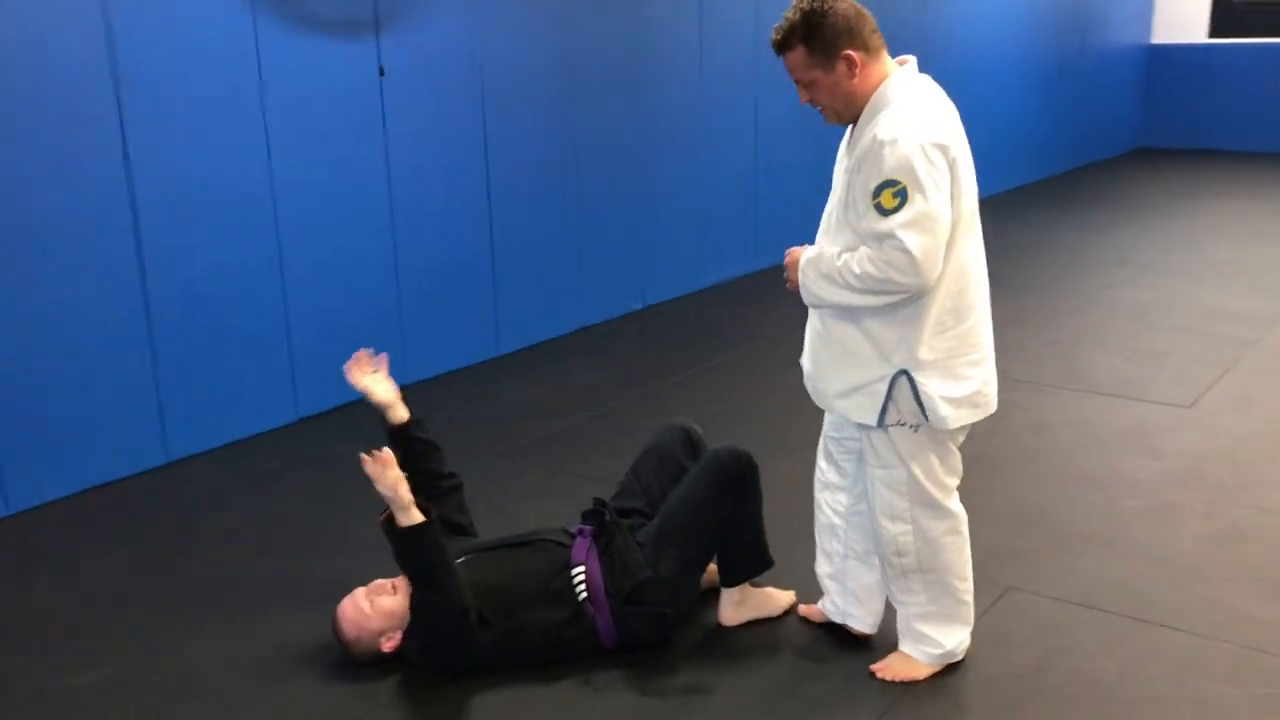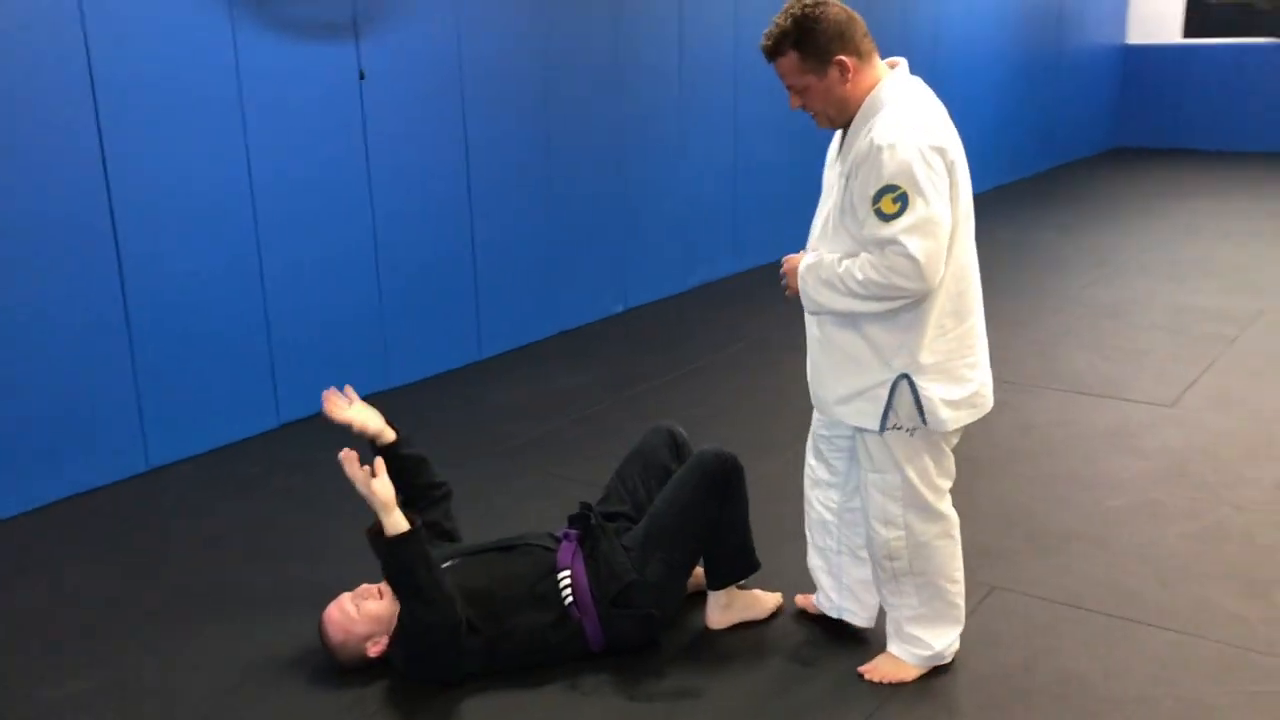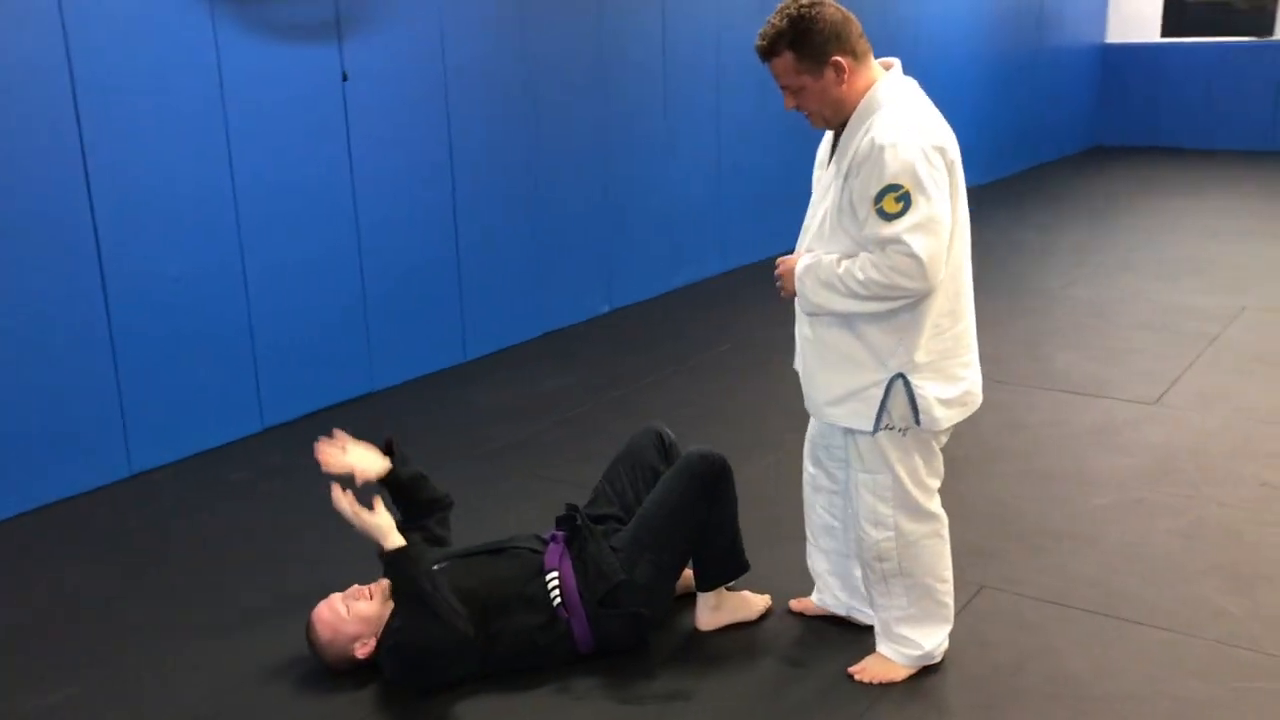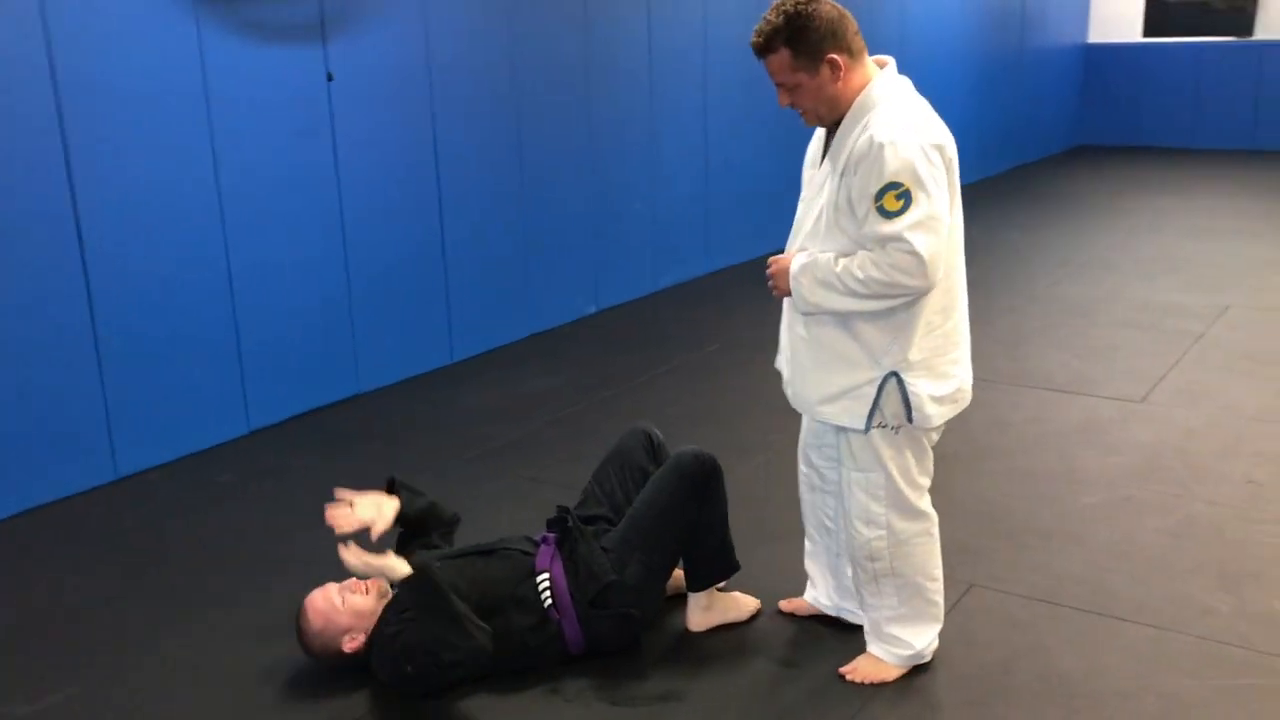
dt=0.1s
person 1, frame 1
left shoulder: (903, 137)
right shoulder: (887, 108)
left elbow: (905, 265)
left wrist: (812, 270)
right wrist: (823, 264)
left hip: (909, 365)
right hip: (875, 354)
left knee: (912, 506)
right knee: (845, 473)
left ankle: (937, 637)
right ankle: (849, 602)
person 1, frame 2
left shoulder: (900, 140)
right shoulder: (876, 113)
left elbow: (907, 269)
left wrist: (811, 276)
right wrist: (820, 269)
left hip: (904, 367)
right hip: (869, 355)
left knee: (905, 509)
right knee: (834, 467)
left ankle: (926, 639)
right ankle: (845, 596)
person 1, frame 3
left shoulder: (899, 140)
right shoulder: (858, 116)
left elbow: (909, 268)
left wrist: (810, 278)
right wrist: (811, 266)
left hip: (894, 368)
right hip: (853, 355)
left knee: (894, 510)
right knee: (830, 474)
left ankle: (914, 639)
right ankle: (850, 596)
person 1, frame 4
left shoulder: (896, 139)
right shoulder: (850, 116)
left elbow: (908, 265)
left wrist: (804, 277)
right wrist: (801, 262)
left hip: (886, 366)
right hip: (843, 354)
left knee: (884, 508)
right knee: (826, 476)
left ankle: (904, 638)
right ankle: (840, 595)
person 2, frame 1
left shoulder: (429, 570)
right shoulder: (435, 641)
left elbow: (441, 484)
right elbow: (452, 609)
left wrist: (394, 410)
right wrist: (404, 511)
left hip: (604, 545)
right hip: (633, 597)
left knee: (682, 437)
right knee: (732, 466)
left ankle: (705, 567)
right ankle: (738, 597)
person 2, frame 2
left shoulder: (418, 574)
right shoulder: (418, 649)
left elbow: (428, 494)
right elbow: (441, 619)
left wrist: (380, 431)
right wrist: (388, 515)
left hip: (584, 551)
right hip: (617, 601)
left knee: (667, 440)
right knee: (717, 469)
left ankle: (692, 568)
right ankle: (725, 599)
person 2, frame 3
left shoulder: (399, 586)
right shoulder: (405, 651)
left elbow: (432, 507)
right elbow: (450, 634)
left wrist: (382, 468)
right wrist: (388, 541)
left hip: (574, 553)
right hip: (607, 601)
left knee: (655, 442)
right knee: (705, 469)
left ankle: (679, 570)
right ankle: (715, 601)
person 2, frame 4
left shoulder: (391, 592)
right shoulder: (397, 652)
left elbow: (437, 521)
right elbow: (469, 645)
left wrist: (389, 505)
right wrist: (399, 574)
left hip: (563, 553)
right hip: (598, 601)
left knee: (643, 442)
right knee: (695, 469)
left ankle: (668, 571)
right ankle: (706, 601)
